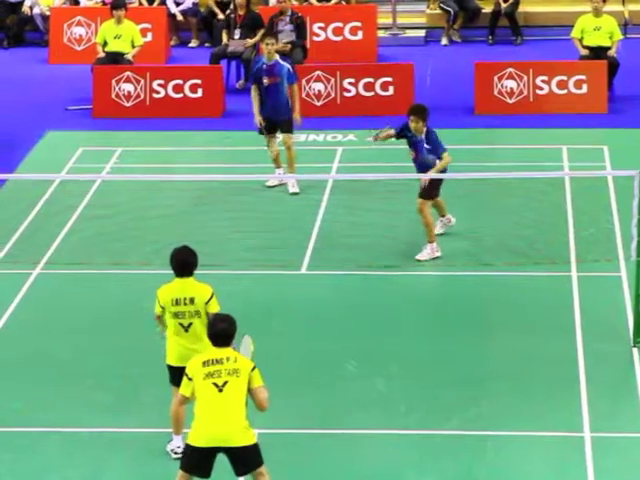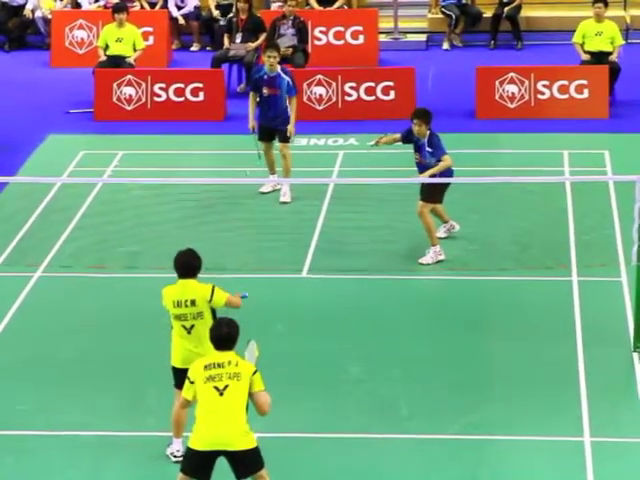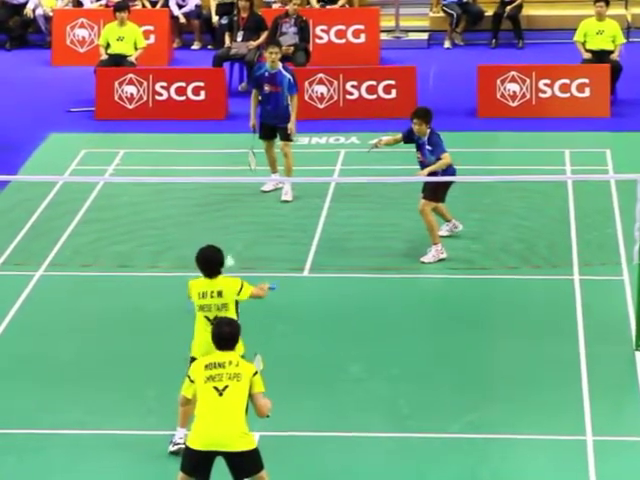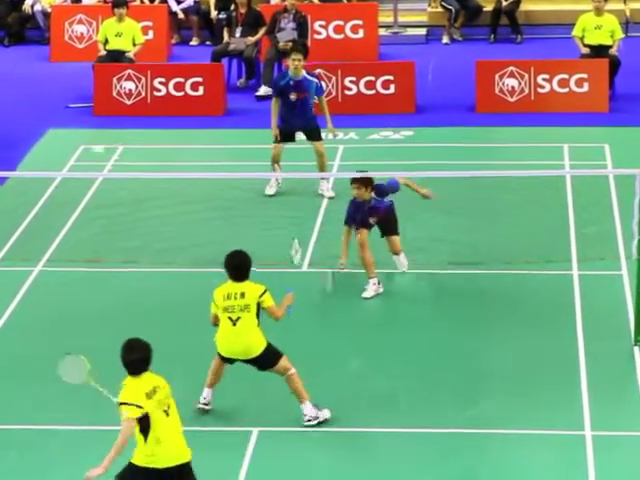
dt=1s
person 1, frame 1
left shoulder: (164, 292)
right shoulder: (205, 290)
left elbow: (158, 317)
left hip: (176, 354)
right hip: (203, 352)
left knee: (178, 397)
left ankle: (177, 443)
person 1, frame 2
left shoulder: (168, 293)
right shoulder: (207, 291)
right elbow: (237, 303)
right wrist: (235, 296)
left hip: (181, 357)
right hip: (208, 355)
left knee: (180, 400)
left ankle: (177, 446)
person 1, frame 3
left shoulder: (193, 285)
right shoulder: (233, 284)
right elbow: (260, 294)
right wrist: (264, 287)
left hip: (201, 349)
left ankle: (180, 436)
person 1, frame 4
left shoulder: (218, 292)
right shoulder: (258, 290)
left elbow: (214, 321)
right elbow: (277, 315)
right wrist: (287, 302)
left hip: (226, 345)
right hip: (253, 347)
left knee: (218, 360)
right knee: (288, 370)
left ankle: (205, 399)
right ankle: (309, 412)
person 2, frame 1
left shoulder: (285, 65)
right shoulder: (257, 66)
left elbow: (293, 87)
right elbow: (254, 90)
left wrist: (296, 110)
right wrist: (257, 114)
left hip: (284, 112)
right hip: (266, 112)
left knee: (288, 143)
right knee: (270, 143)
left ankle: (291, 178)
right ankle: (279, 174)
person 2, frame 2
left shoulder: (286, 76)
right shoulder: (257, 73)
left elbow: (292, 99)
right elbow: (253, 96)
left wrist: (292, 122)
right wrist: (252, 119)
left hip: (282, 120)
right hip: (264, 119)
left knee: (284, 151)
right knee: (266, 149)
left ankle: (286, 187)
right ankle: (274, 180)
person 2, frame 3
left shoulder: (287, 73)
right shoulder: (259, 71)
left elbow: (293, 97)
right elbow: (255, 94)
left wrist: (292, 120)
right wrist: (253, 117)
left hip: (283, 118)
right hip: (266, 117)
left knee: (286, 149)
right knee: (268, 147)
left ankle: (288, 185)
right ankle: (276, 179)
person 2, frame 4
left shoulder: (313, 79)
right shoulder: (281, 80)
left elbow: (321, 99)
right elbow: (276, 102)
left wrist: (329, 121)
right wrist: (274, 125)
left hip: (308, 120)
right hip: (286, 121)
left knee: (320, 150)
right knee: (275, 152)
left ankle: (324, 183)
right ankle: (276, 178)
person 3, frame 1
left shoulder: (195, 363)
right shoulder: (246, 364)
left elbow: (181, 401)
right elbow: (263, 405)
right wrist: (262, 389)
left hip: (203, 435)
right hip: (238, 434)
person 3, frame 2
left shoulder: (197, 367)
right shoulder: (248, 368)
left elbow: (182, 405)
right elbow: (264, 409)
right wrist: (266, 396)
left hip: (203, 439)
right hip: (238, 438)
person 3, frame 3
left shoulder: (197, 366)
right shoulder: (249, 369)
left elbow: (184, 401)
right elbow: (262, 411)
right wrist: (268, 403)
left hip: (202, 438)
right hip: (237, 439)
person 3, frame 4
left shoulder: (129, 395)
right shoulder: (160, 382)
left elbow: (127, 431)
left wrist: (104, 466)
left hip: (153, 460)
right hip: (179, 454)
person 4, frame 1
left shoulder: (431, 136)
right shoulder: (407, 128)
left elbow: (447, 159)
right elbow: (390, 133)
left wrist: (430, 174)
right wrist: (381, 136)
left hip: (434, 172)
right hip: (423, 171)
left knee: (422, 207)
right knee: (431, 197)
left ankle: (432, 247)
right ankle: (445, 219)
person 4, frame 2
left shoulder: (433, 140)
right shoulder: (412, 133)
left elbow: (448, 161)
right elbow: (395, 138)
left wrist: (427, 173)
right wrist: (383, 140)
left hip: (440, 177)
right hip: (429, 176)
left knee: (422, 210)
right knee: (430, 203)
left ankle: (436, 251)
right ankle: (449, 225)
person 4, frame 3
left shoulder: (433, 139)
right shoulder: (414, 132)
left elbow: (447, 160)
right elbow: (395, 139)
left wrist: (427, 170)
right wrist: (384, 141)
left hip: (443, 175)
right hip: (433, 175)
left knee: (424, 208)
right knee: (431, 201)
left ankle: (438, 250)
right ankle: (452, 224)
person 4, frame 4
left shoulder: (381, 189)
right shoulder: (354, 205)
left elbow: (401, 181)
right elbow: (347, 230)
left wrist: (420, 190)
right wrist: (344, 257)
left hip: (385, 213)
right hip: (363, 219)
left knee: (396, 248)
right knee: (362, 242)
left ankle: (398, 255)
right ankle: (374, 282)
